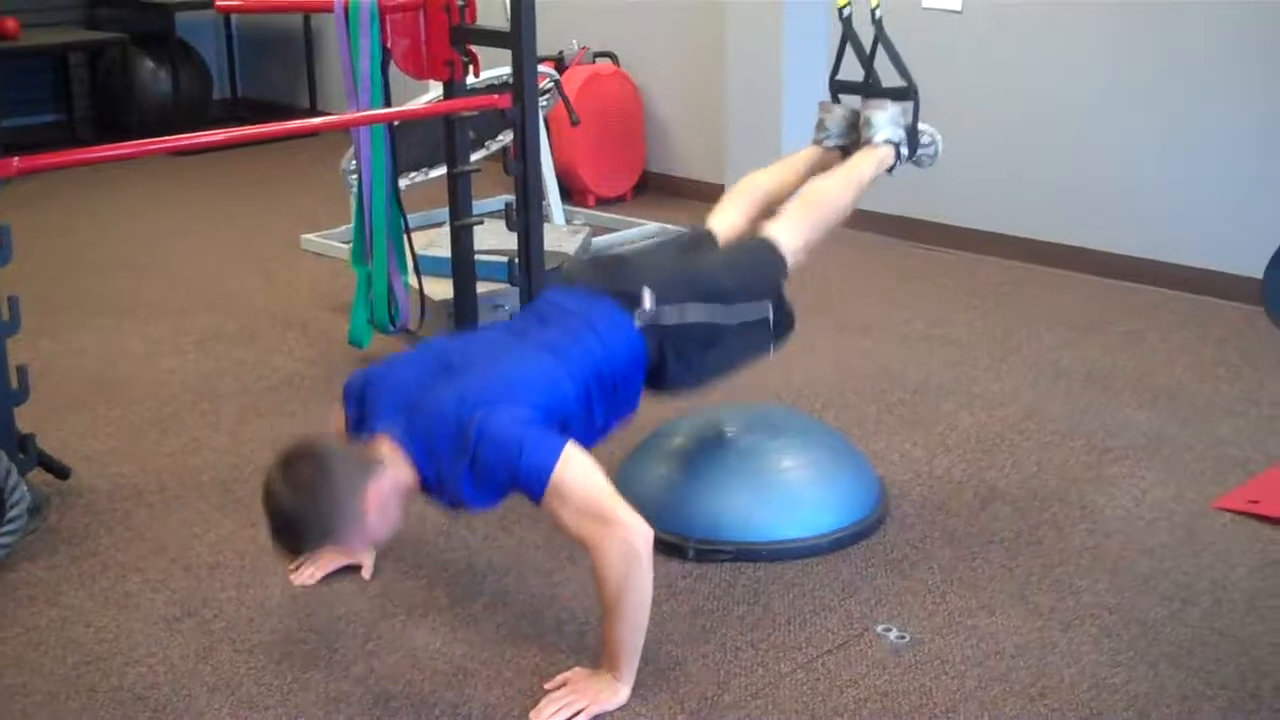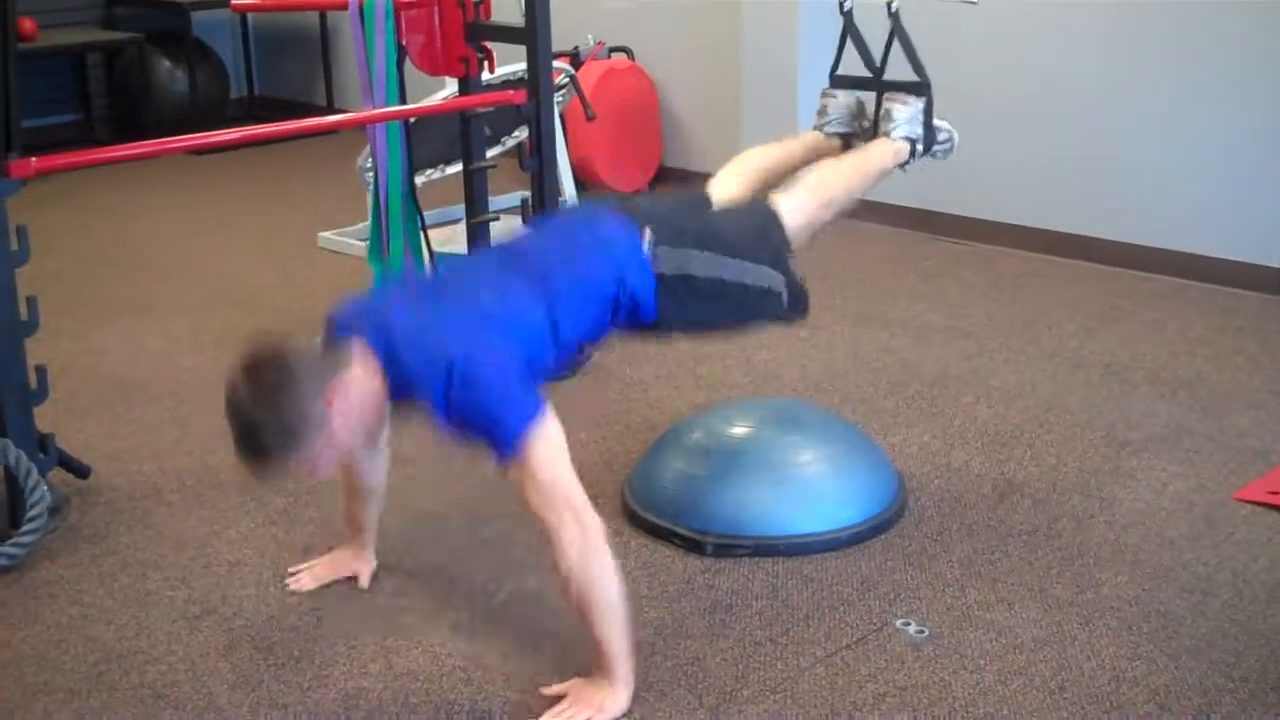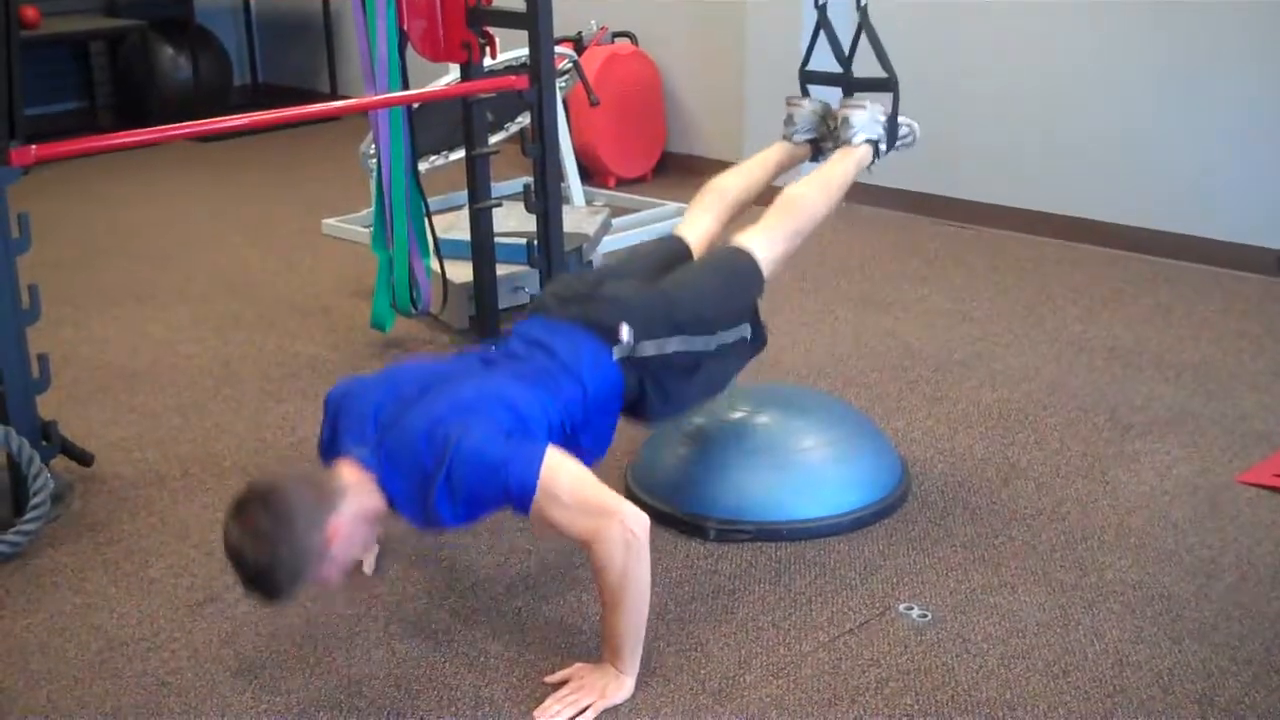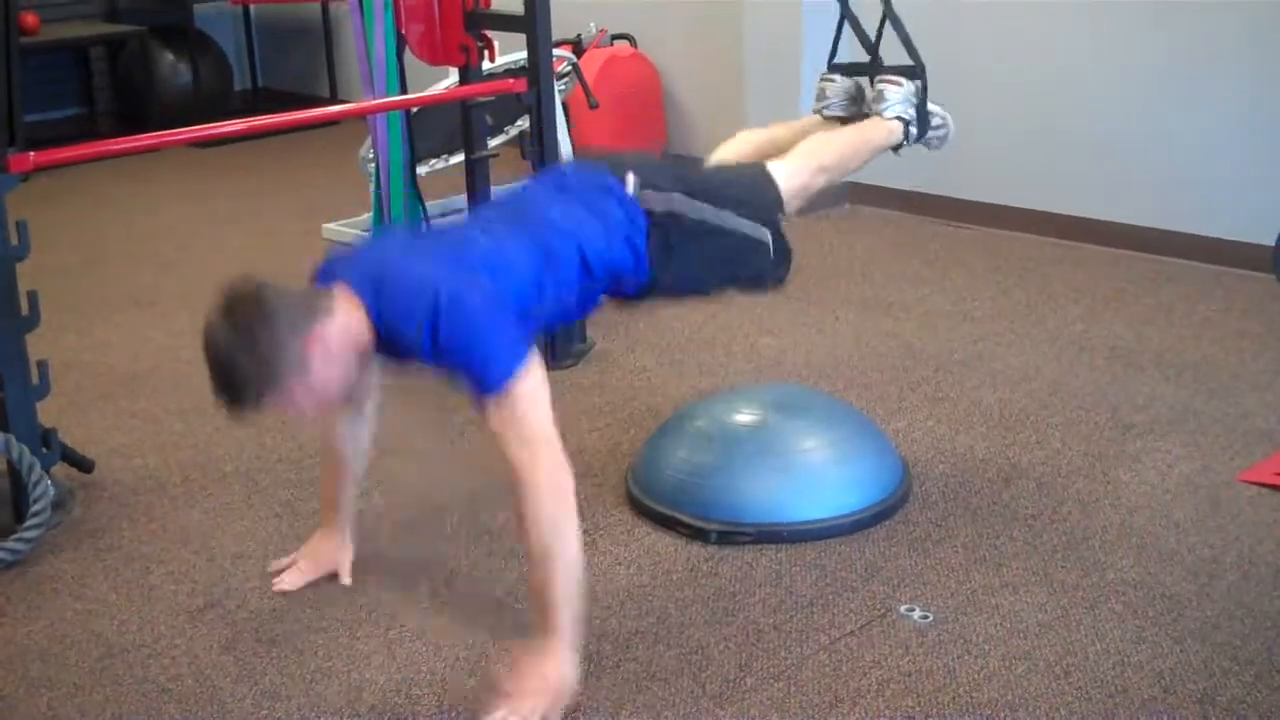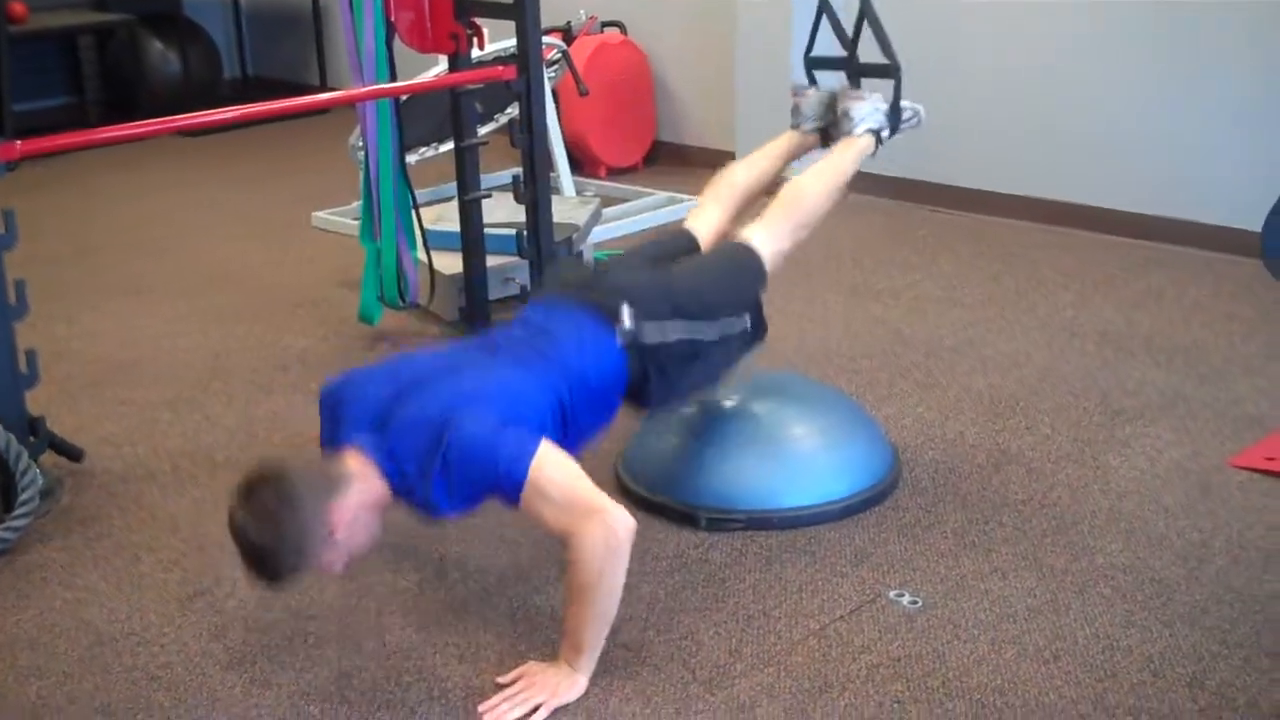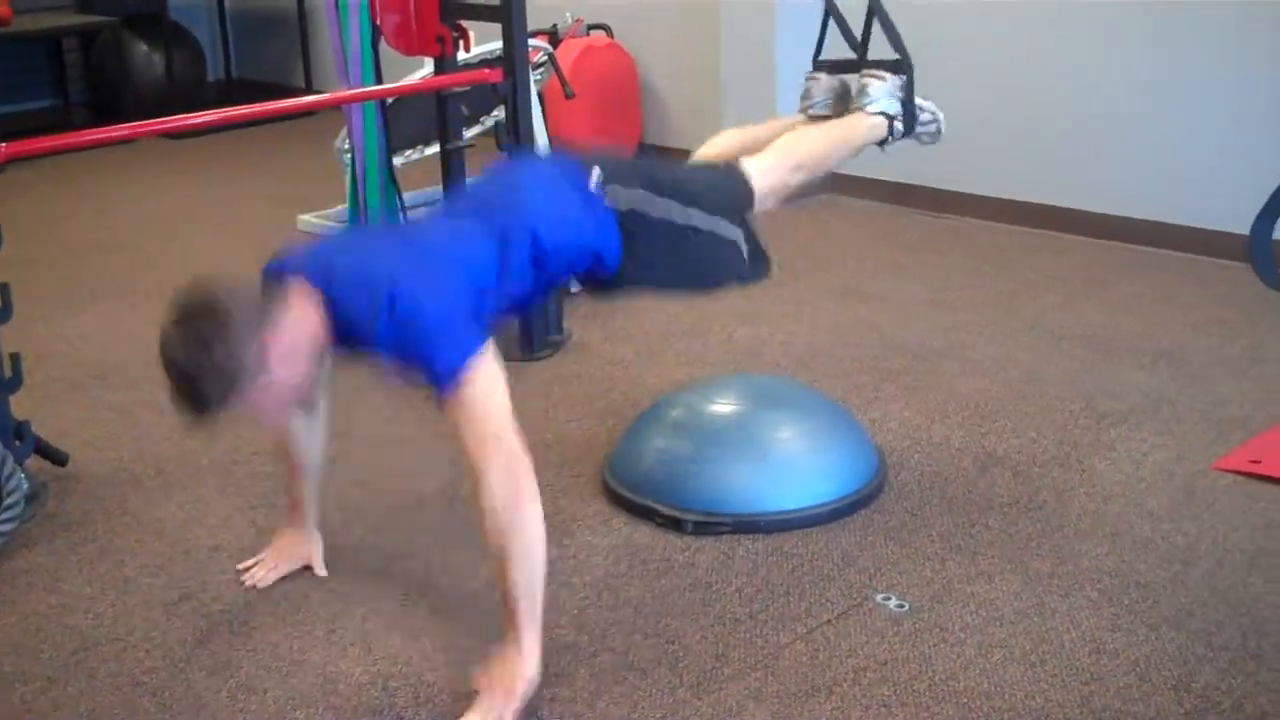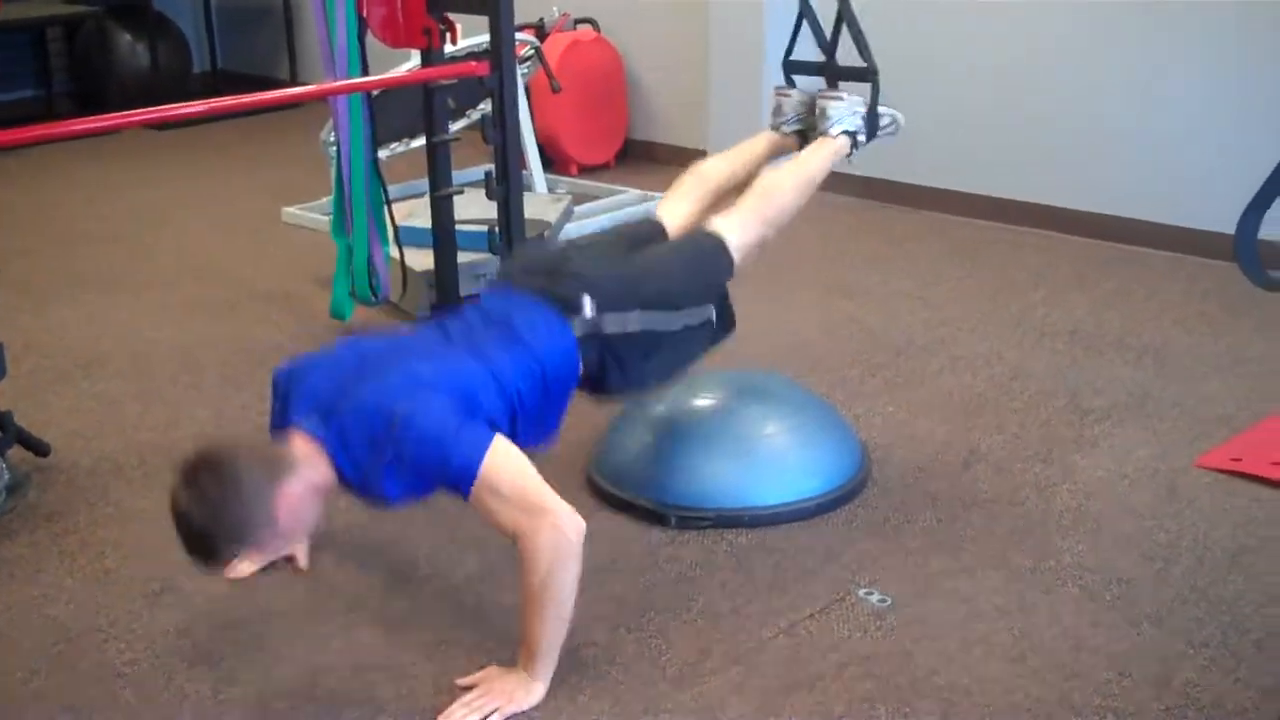
dt=0.5s
person 1, frame 1
left shoulder: (490, 438)
right shoulder: (378, 397)
left elbow: (627, 538)
right wrist: (355, 544)
left hip: (643, 329)
right hip: (582, 300)
left knee: (781, 243)
right knee: (719, 232)
left ankle: (882, 142)
right ankle: (831, 139)
person 1, frame 2
left shoulder: (464, 370)
right shoulder: (353, 339)
left elbow: (575, 529)
right elbow: (370, 435)
right wrist: (360, 543)
left hip: (643, 274)
right hip: (583, 239)
left knee: (785, 219)
right knee: (718, 198)
left ankle: (899, 134)
right ankle: (833, 128)
person 1, frame 3
left shoulder: (457, 462)
right shoulder: (346, 425)
left elbow: (624, 527)
right wrist: (364, 538)
left hip: (618, 356)
right hip: (556, 329)
left knee: (754, 255)
right knee: (695, 241)
left ankle: (861, 138)
right ankle: (801, 134)
person 1, frame 4
left shoulder: (451, 311)
right shoulder: (335, 295)
left elbow: (545, 483)
right elbow: (352, 409)
left wrist: (558, 651)
right wrist: (335, 531)
left hip: (634, 223)
right hip: (570, 199)
left knee: (780, 187)
right knee: (722, 166)
left ankle: (893, 114)
right ankle: (829, 109)
person 1, frame 5
left shoulder: (463, 442)
right shoulder: (350, 412)
left elbow: (612, 528)
right wrist: (324, 545)
left hip: (629, 341)
right hip: (566, 317)
left knee: (760, 246)
right knee: (699, 235)
left ankle: (863, 125)
right ankle: (809, 122)
person 1, frame 6
left shoulder: (405, 307)
right shoulder: (289, 292)
left elbow: (505, 473)
right elbow: (304, 402)
left wrist: (523, 649)
right wrist: (301, 527)
left hip: (596, 215)
right hip: (535, 191)
left knee: (752, 185)
right knee: (703, 168)
left ankle: (876, 112)
right ankle: (820, 105)
person 1, frame 7
left shoulder: (414, 438)
right shoulder: (300, 393)
left elbow: (561, 529)
right wrist: (298, 536)
left hip: (582, 333)
right hip: (527, 303)
left knee: (725, 241)
right knee: (672, 223)
left ankle: (840, 129)
right ankle: (788, 123)
